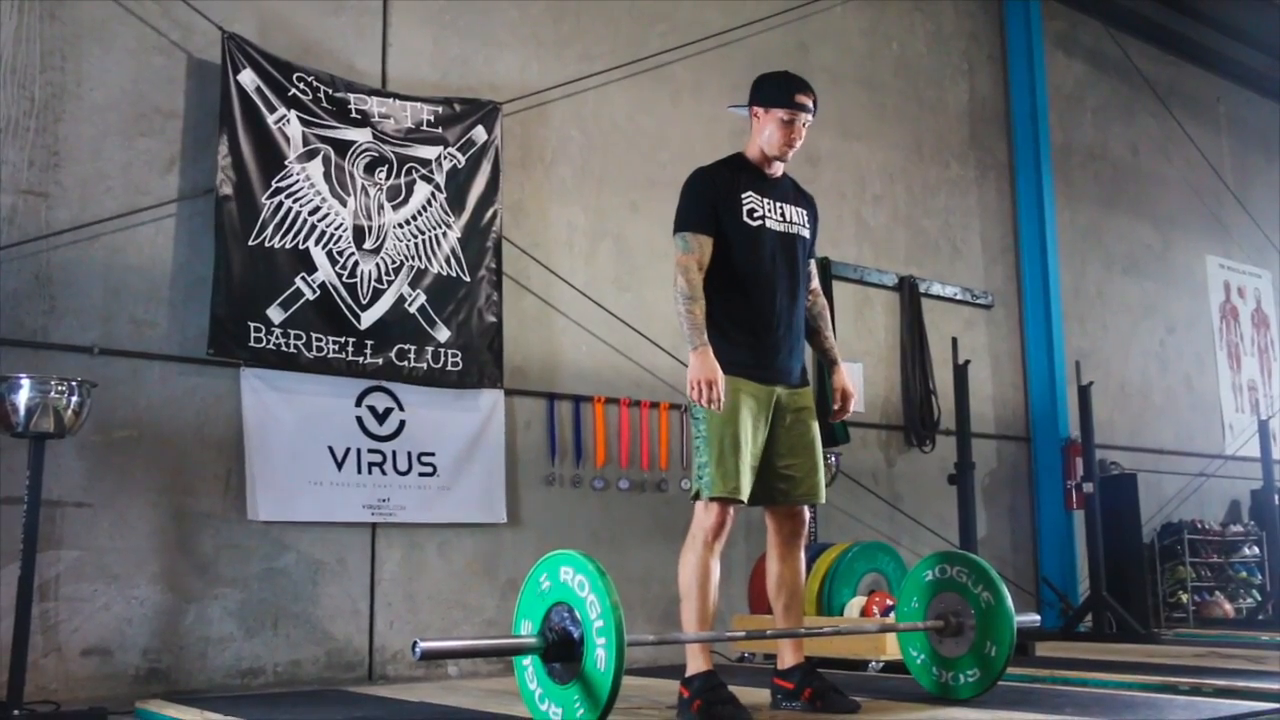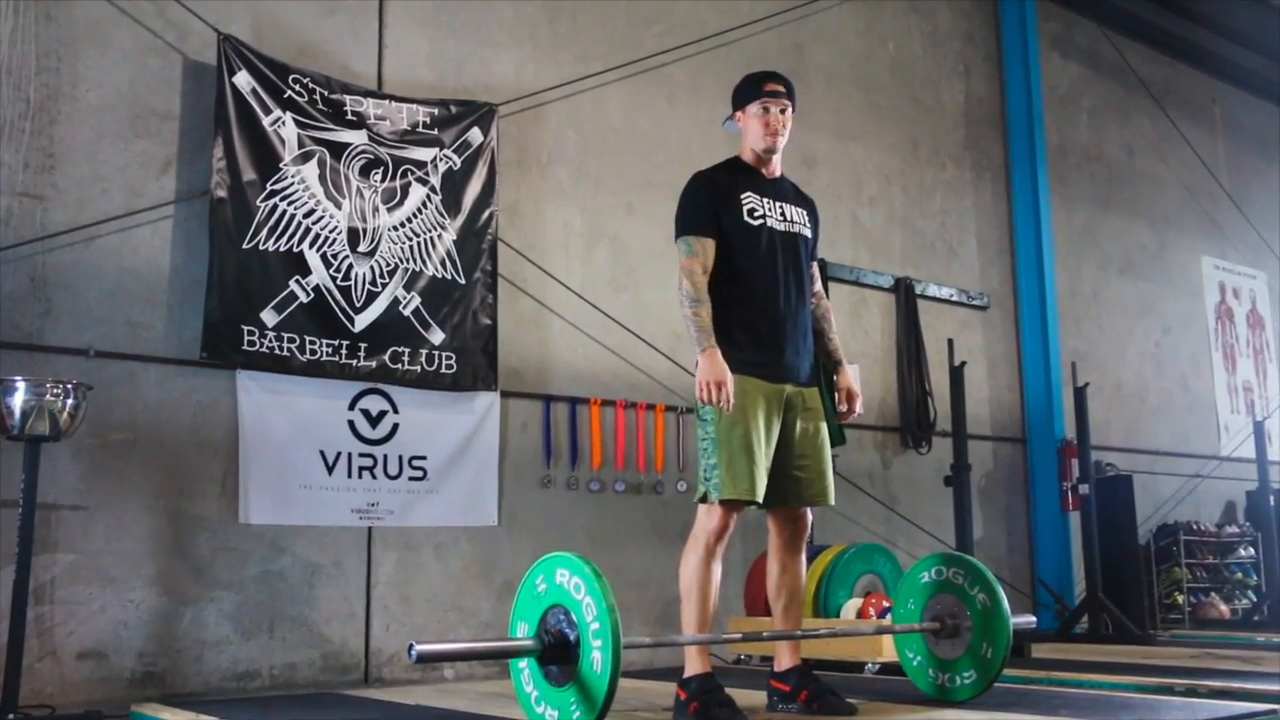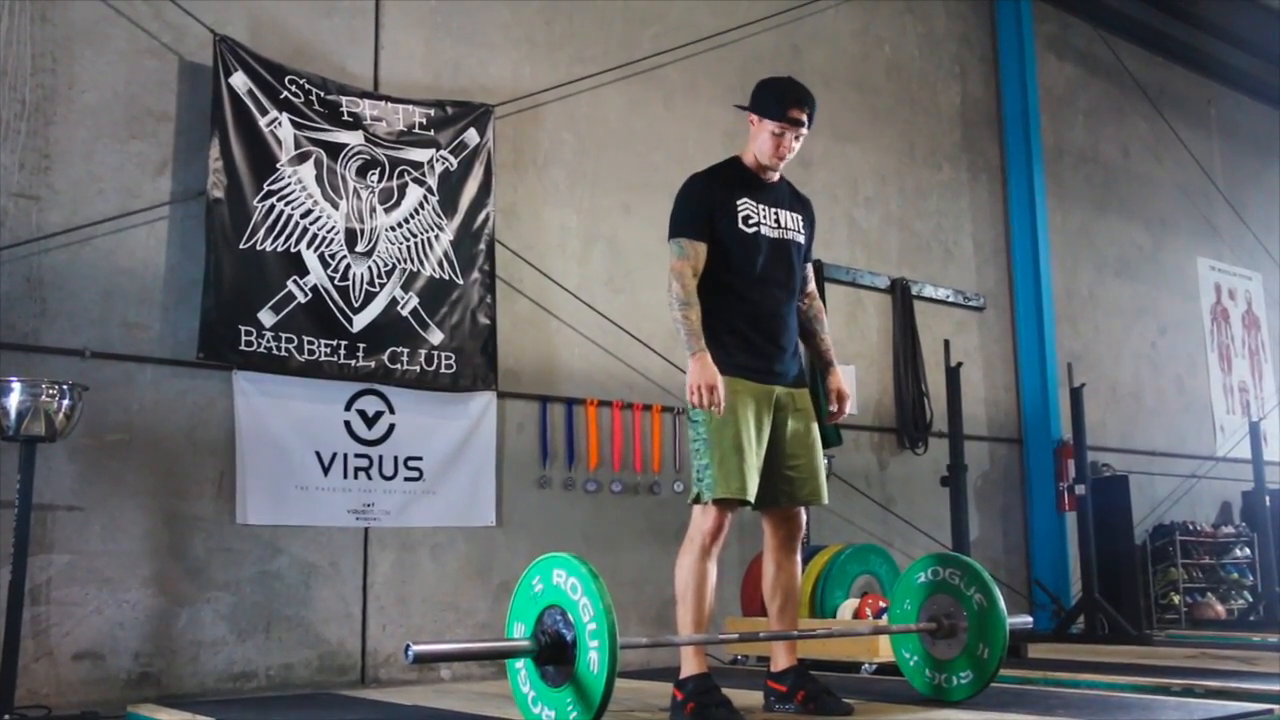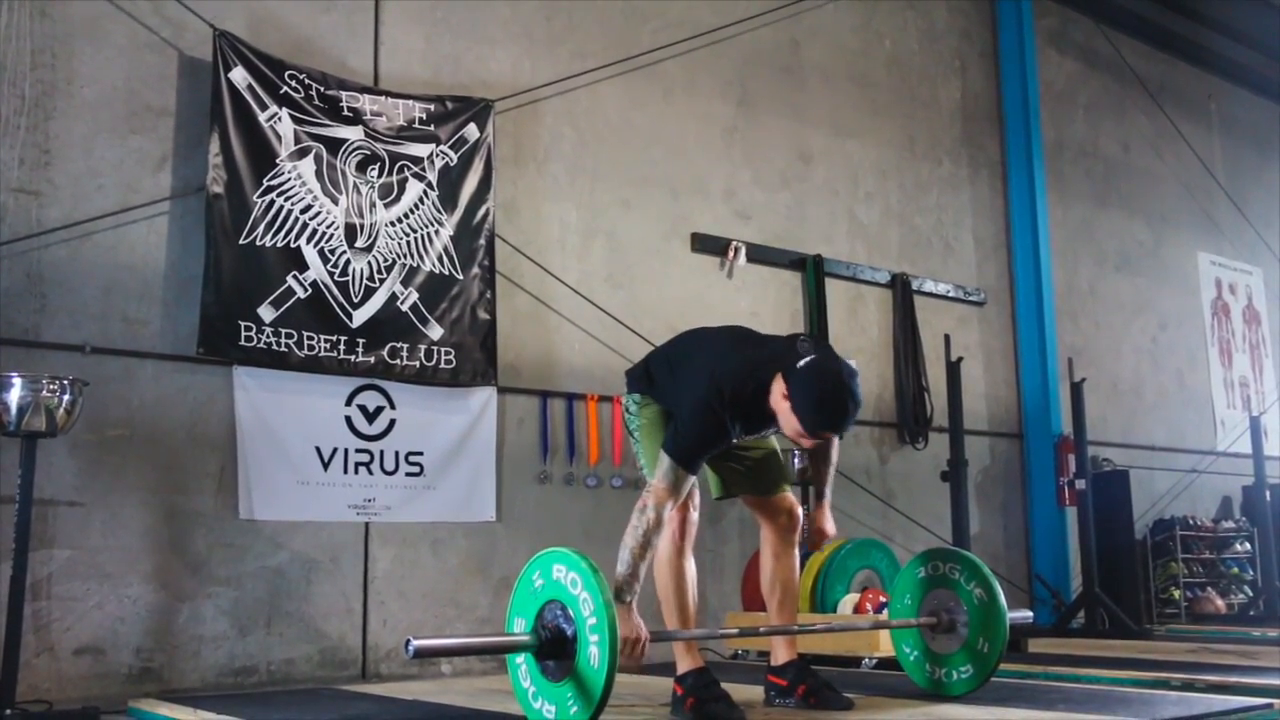
dt=1s
person 1, frame 1
left shoulder: (802, 202)
right shoulder: (713, 184)
right elbow: (688, 273)
left wrist: (834, 364)
right wrist: (700, 350)
left hip: (790, 380)
right hip: (733, 374)
left knee: (792, 520)
right knee: (715, 512)
person 1, frame 2
left shoulder: (801, 204)
right shoulder: (712, 187)
right elbow: (692, 277)
left wrist: (839, 366)
right wrist: (708, 352)
left hip: (799, 381)
right hip: (740, 375)
left knee: (794, 521)
right knee: (718, 514)
person 1, frame 3
left shoulder: (799, 206)
right shoulder: (708, 189)
right elbow: (683, 278)
left wrist: (830, 367)
right wrist: (698, 355)
left hip: (788, 383)
right hip: (730, 378)
left knee: (788, 524)
right knee: (713, 517)
person 1, frame 4
left shoulder: (819, 381)
right shoulder: (713, 404)
left elbow: (825, 437)
right elbow: (655, 507)
left wrist: (822, 506)
right wrist: (623, 607)
left hip: (738, 414)
right hip: (660, 399)
left knee: (785, 515)
right knee: (681, 515)
left ankle: (785, 670)
right ankle: (690, 678)
